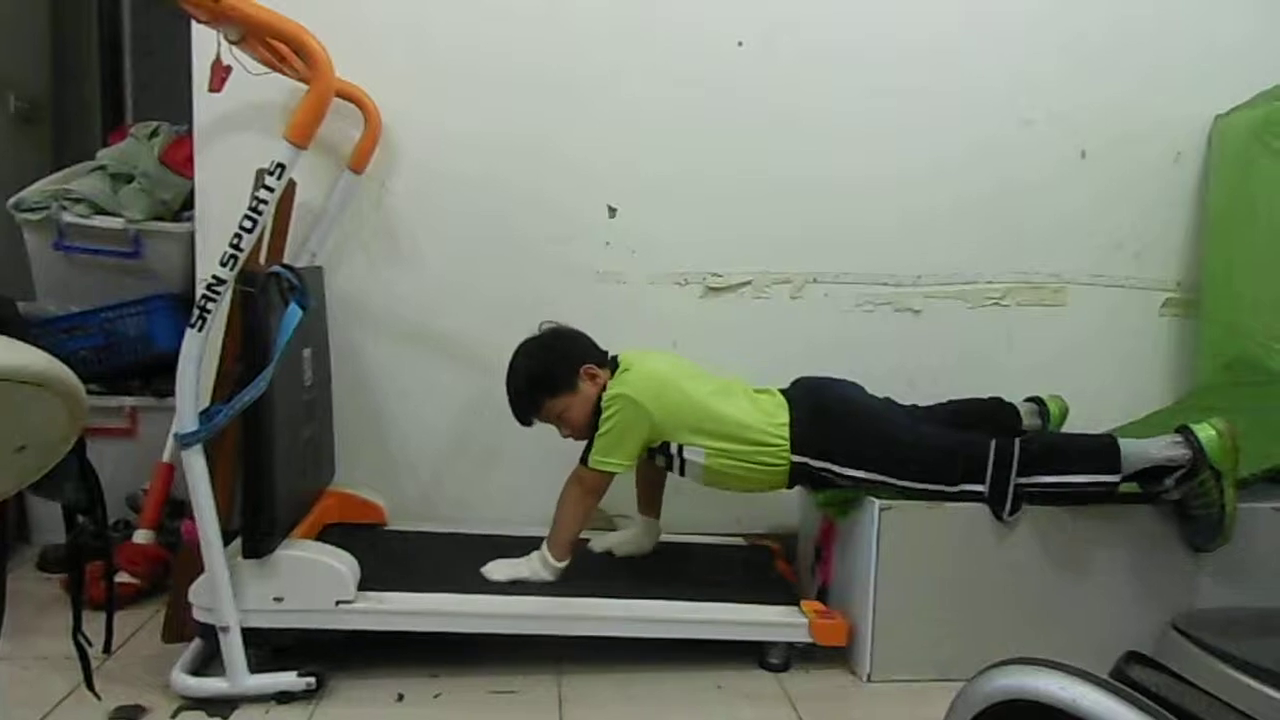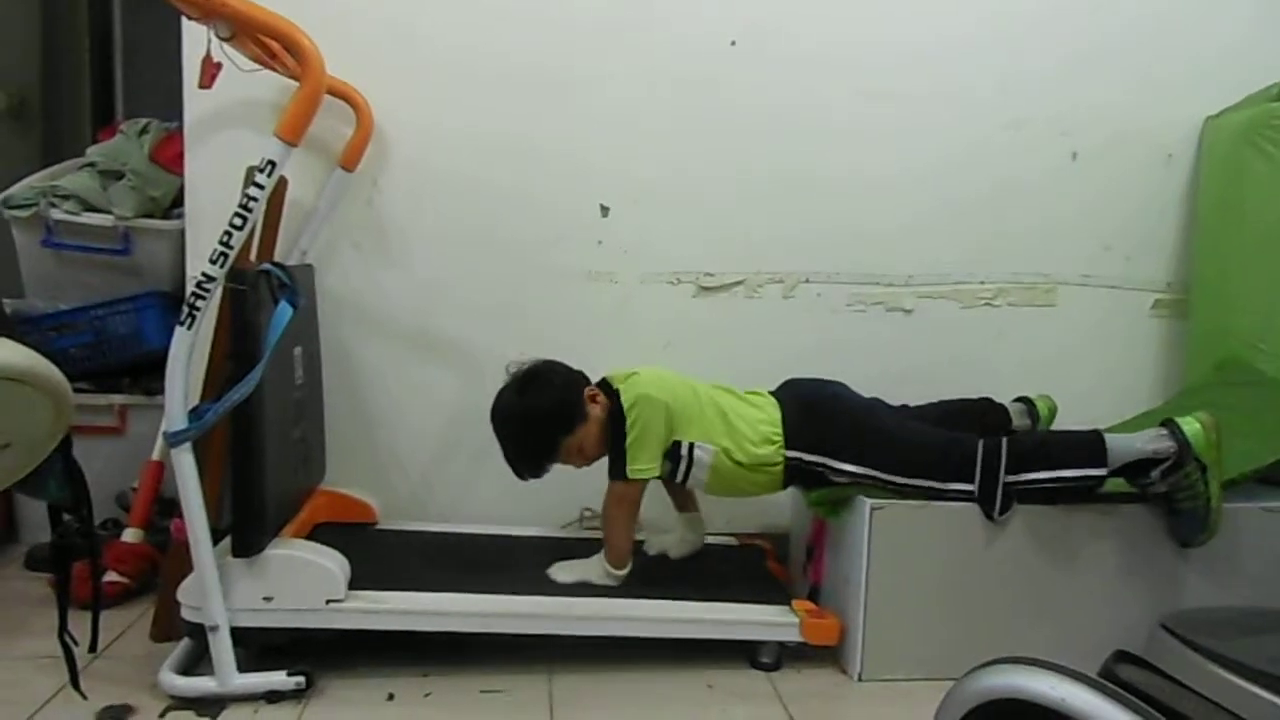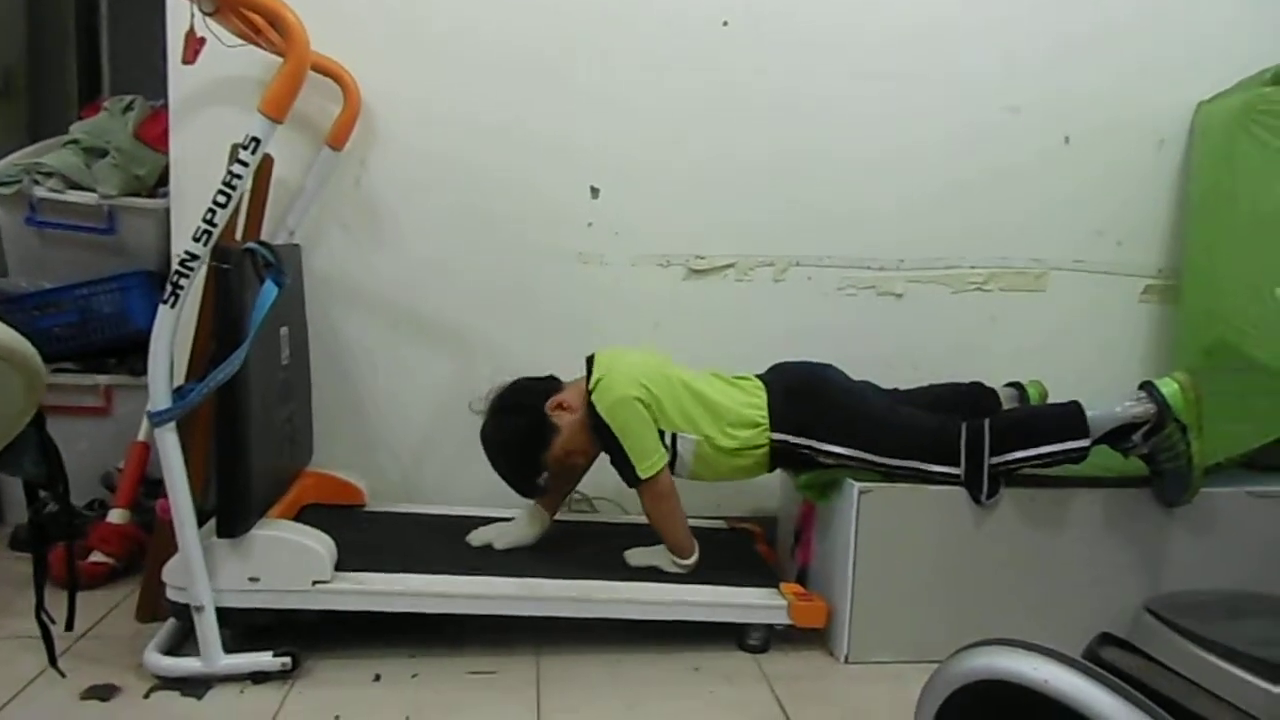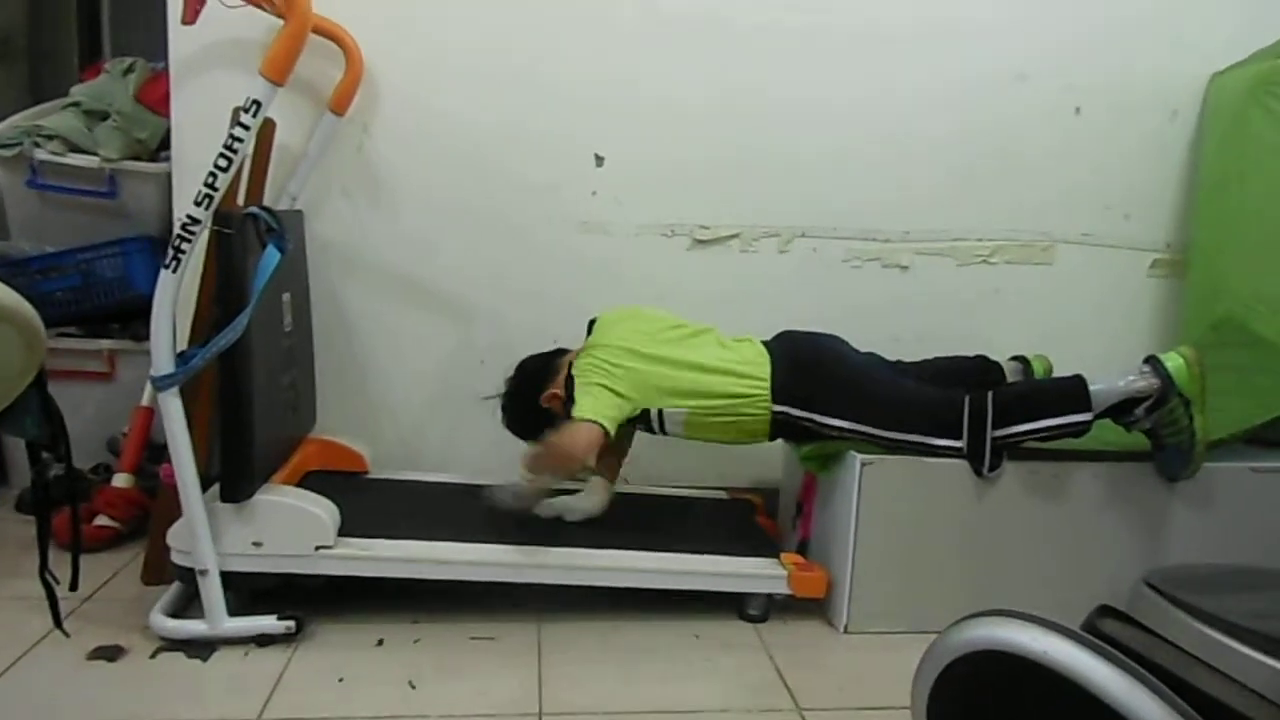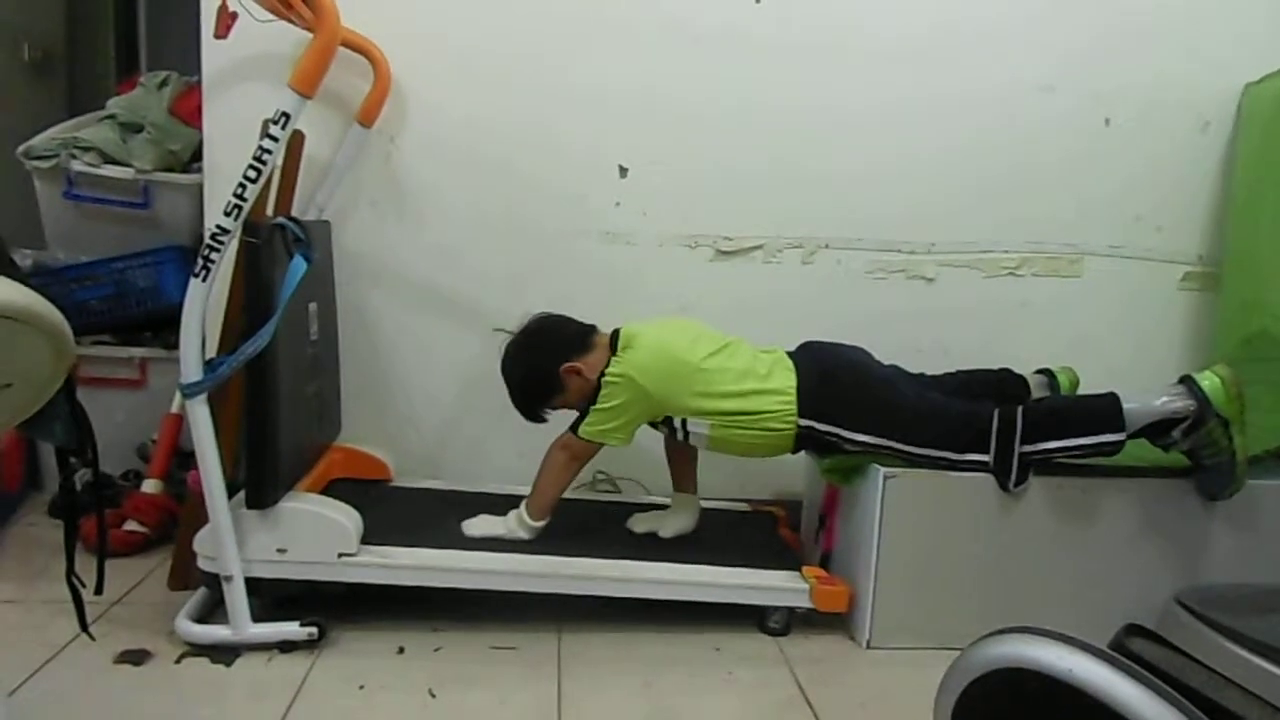
dt=1s
person 1, frame 1
left shoulder: (625, 395)
right shoulder: (639, 368)
left elbow: (585, 485)
right elbow: (653, 454)
left wrist: (546, 562)
right wrist: (644, 531)
left hip: (822, 440)
right hip: (810, 406)
left knee: (983, 471)
right knee: (930, 425)
left ankle: (1180, 456)
person 1, frame 2
left shoulder: (636, 400)
right shoulder: (623, 393)
left elbow: (623, 499)
right elbow: (670, 458)
left wrist: (608, 567)
right wrist: (690, 528)
left hip: (814, 436)
right hip: (802, 410)
left knee: (977, 469)
right knee: (920, 427)
left ankle: (1164, 450)
right ankle: (1017, 415)
person 1, frame 3
left shoulder: (615, 400)
right shoulder: (599, 373)
left elbow: (656, 488)
right elbow: (568, 464)
left wrist: (680, 555)
right wrist: (532, 521)
left hip: (800, 420)
right hip: (789, 394)
left knee: (964, 452)
right knee: (909, 410)
left ankle: (1141, 414)
person 1, frame 4
left shoulder: (594, 372)
right shoulder: (612, 327)
left elbow: (576, 447)
right elbow: (623, 417)
left wrist: (530, 478)
right wrist: (594, 492)
left hip: (801, 396)
right hip: (794, 359)
left knee: (968, 427)
right knee: (913, 383)
left ankle: (1145, 386)
person 1, frame 5
left shoulder: (627, 375)
right shoulder: (641, 336)
left elbow: (568, 451)
right elbow: (679, 417)
left wrist: (523, 522)
right wrist: (683, 507)
left hip: (828, 407)
right hip: (818, 370)
left knee: (990, 439)
right knee: (936, 396)
left ankle: (1182, 407)
